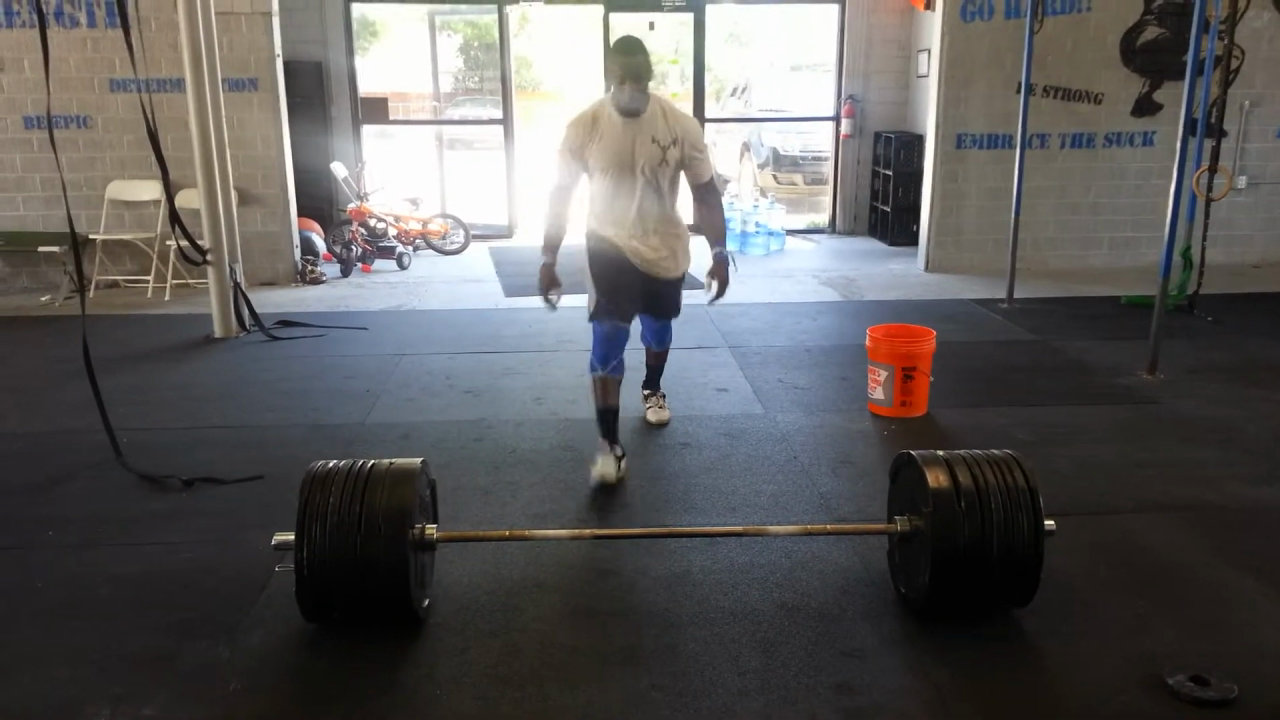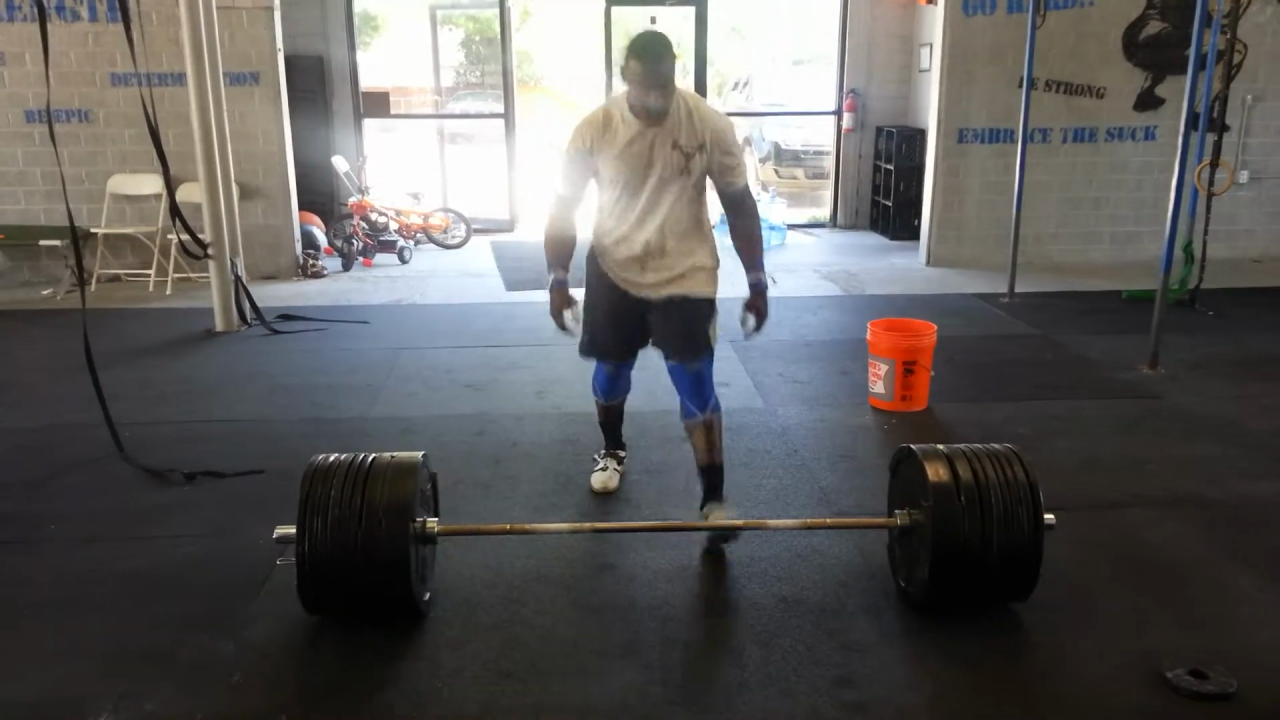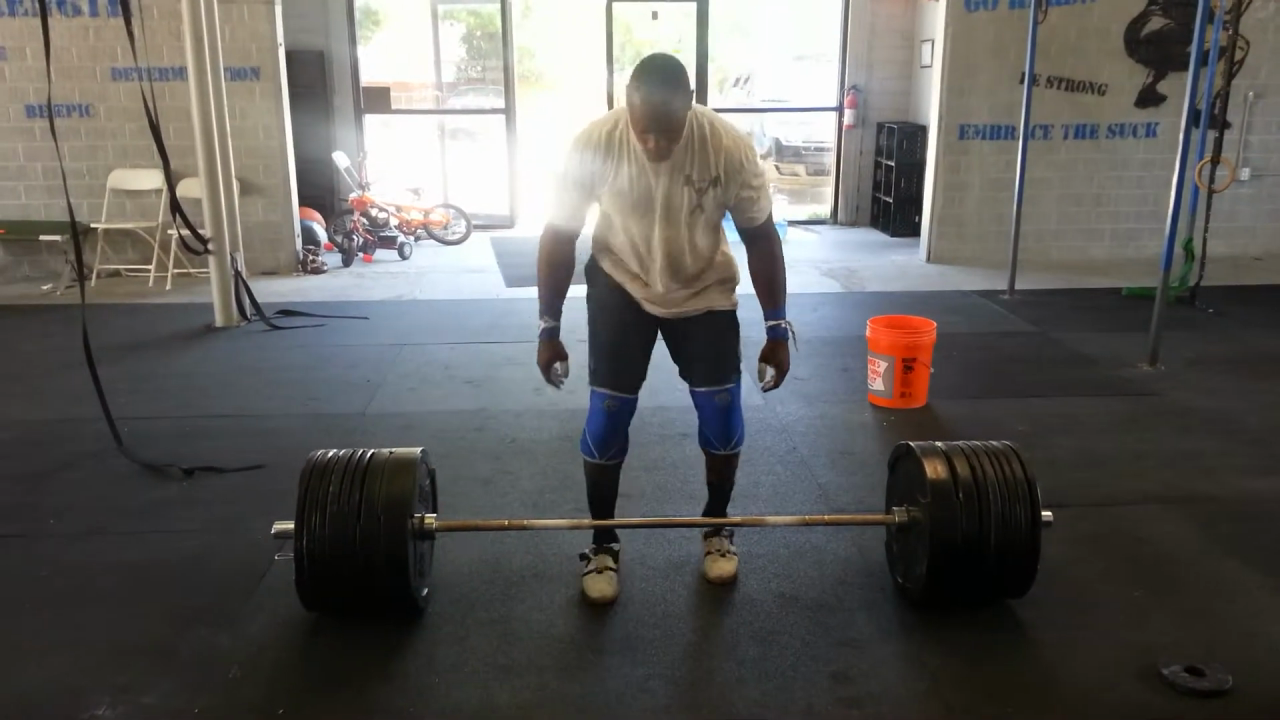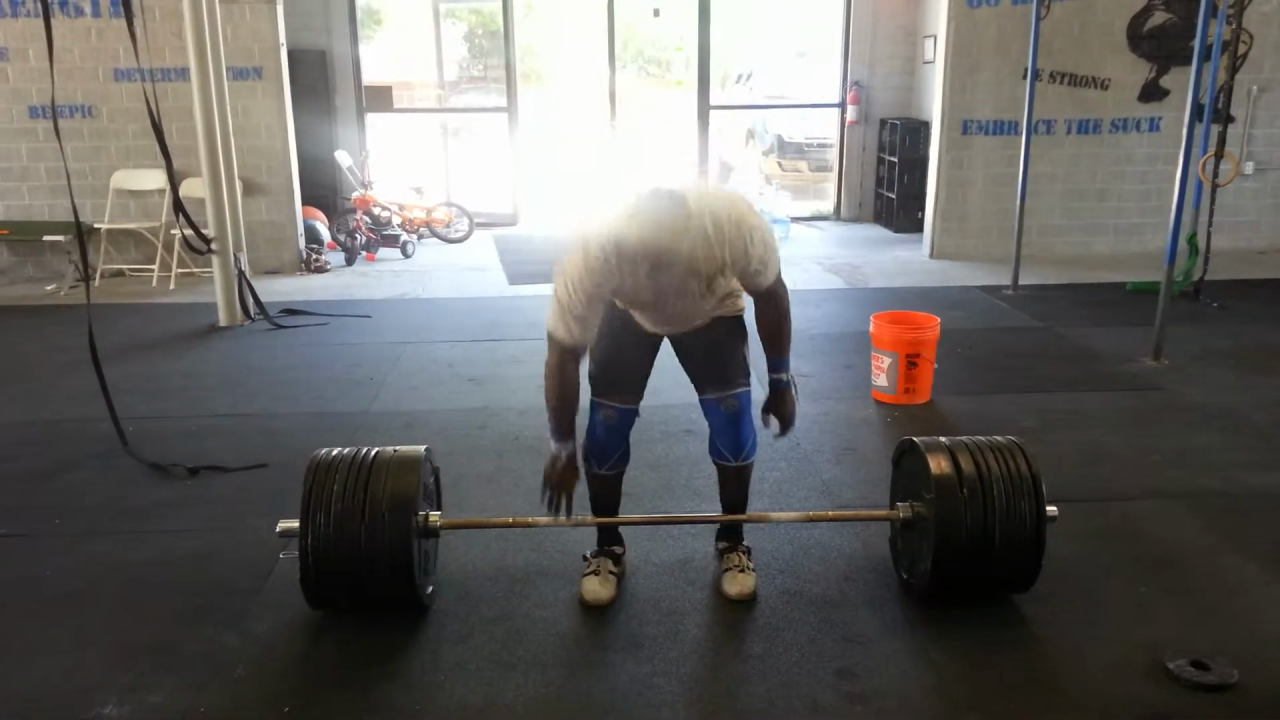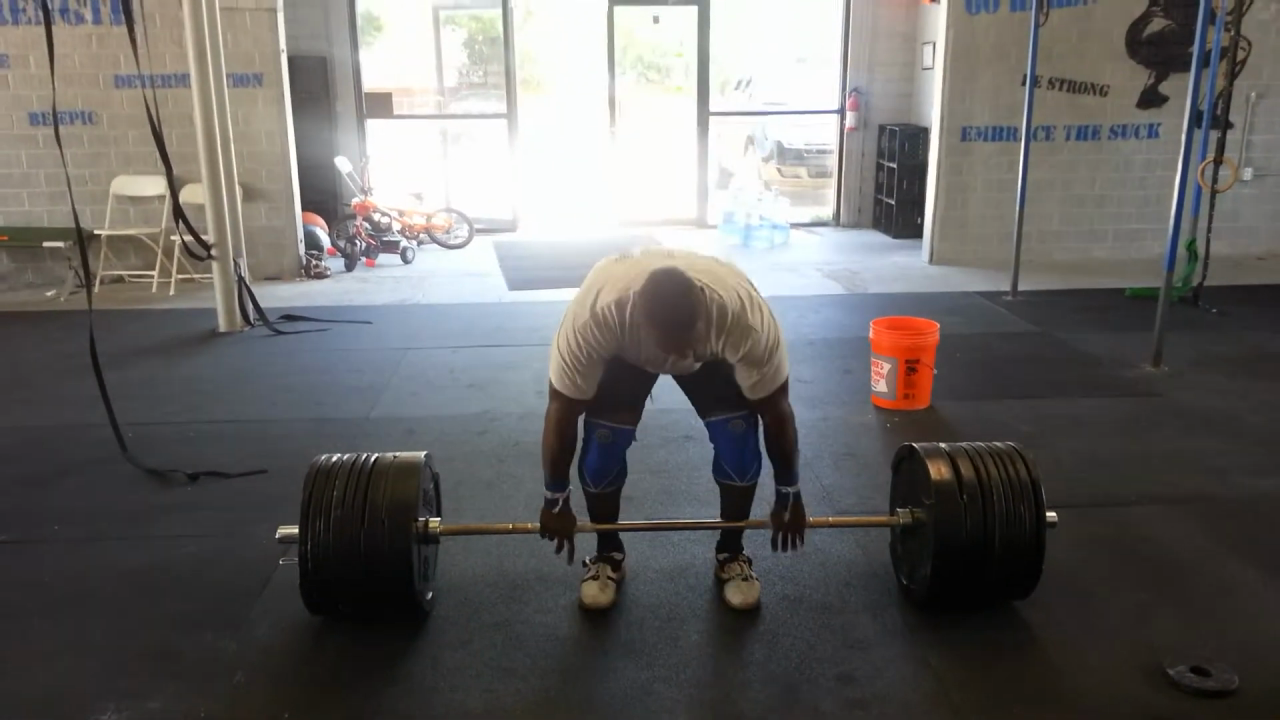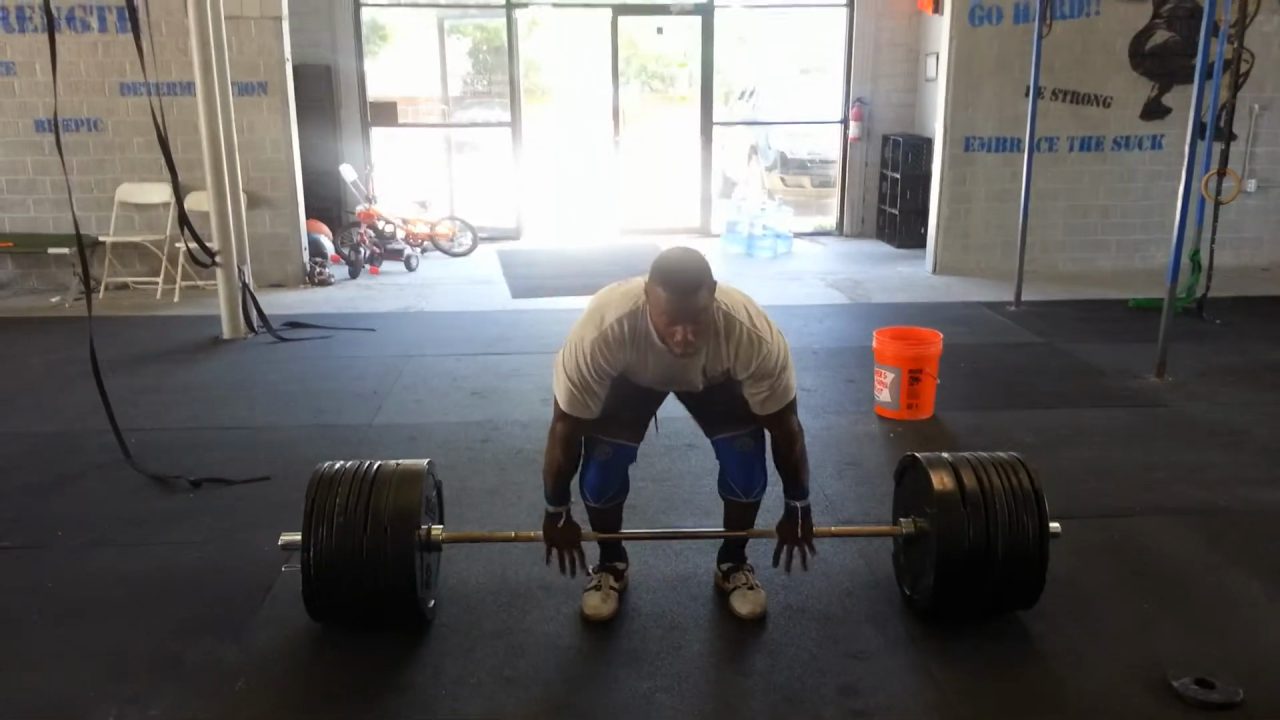
dt=0.5s
person 1, frame 1
left shoulder: (681, 124)
right shoulder: (584, 126)
left elbow: (705, 192)
right elbow: (561, 194)
left wrist: (719, 253)
right wrist: (548, 261)
left hip: (665, 247)
right hip: (610, 243)
left knee: (657, 331)
right knee: (610, 334)
left ankle: (652, 389)
right ankle: (610, 445)
person 1, frame 2
left shoulder: (710, 125)
right shoulder: (595, 128)
left elbow: (739, 203)
right elbow: (566, 203)
left wrist: (756, 280)
right wrist: (558, 279)
left hip: (686, 270)
right hip: (614, 267)
left knee: (694, 378)
right knee: (611, 370)
left ankle: (714, 503)
right ankle: (612, 450)
person 1, frame 3
left shoulder: (730, 147)
right shoulder: (594, 145)
left elbow: (761, 237)
right elbow: (559, 238)
left wrist: (777, 329)
right wrist: (548, 328)
left hip: (704, 291)
right hip: (621, 288)
left knee: (721, 412)
right knee: (609, 413)
left ankle: (716, 528)
right ankle: (603, 545)
person 1, frame 4
left shoulder: (737, 223)
right shoulder: (594, 253)
left elbow: (770, 295)
right elbow: (564, 356)
left wrist: (780, 381)
right wrist: (561, 448)
left hip: (712, 310)
right hip: (626, 314)
left knee: (733, 420)
right knee: (607, 423)
left ankle: (732, 545)
right ankle: (607, 548)
person 1, frame 5
left shoulder: (743, 315)
right shoulder: (594, 314)
left elbow: (775, 409)
right elbow: (562, 410)
left wrist: (788, 495)
right wrist: (555, 499)
left hip: (713, 352)
right hip: (624, 353)
left knee: (738, 441)
right knee: (603, 445)
left ankle: (731, 554)
right ankle: (607, 554)
person 1, frame 6
left shoulder: (753, 334)
right shoulder: (601, 331)
left elbow: (784, 424)
right elbow: (566, 427)
left wrist: (797, 508)
right wrist: (557, 513)
left hip: (715, 377)
right hip: (631, 377)
left knee: (746, 461)
right knee: (603, 463)
left ankle: (733, 564)
right ankle: (610, 564)
